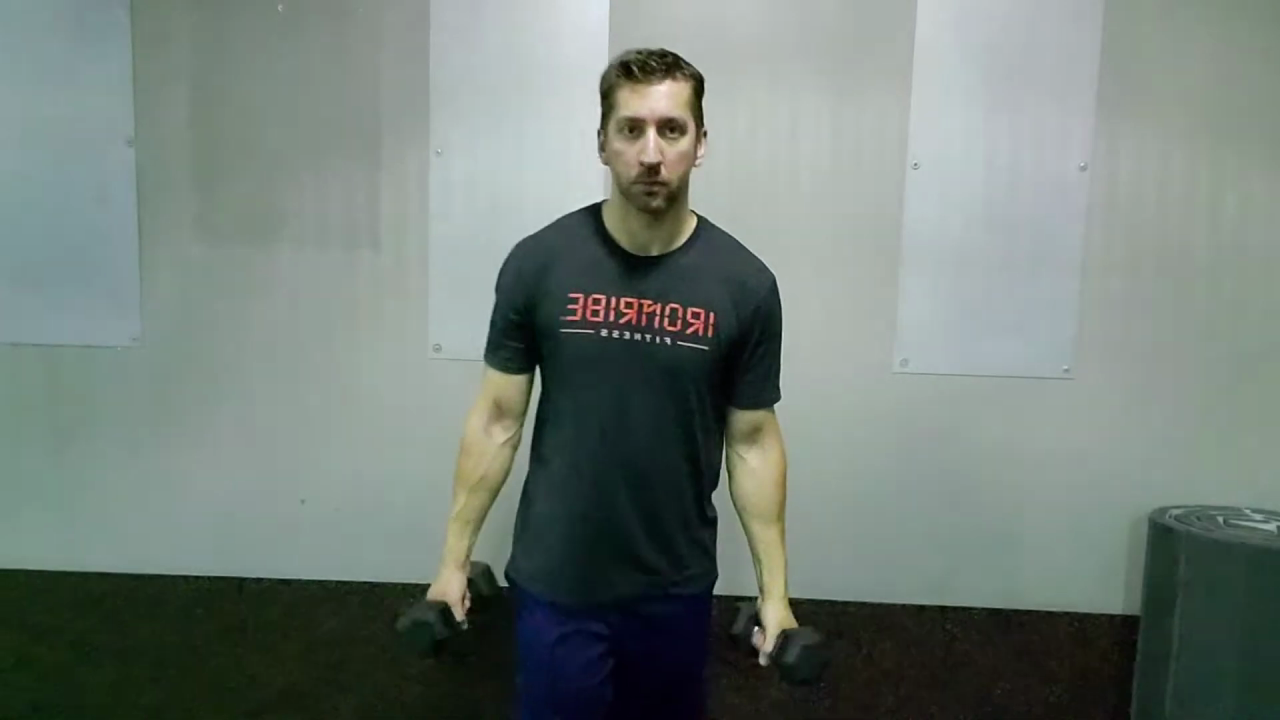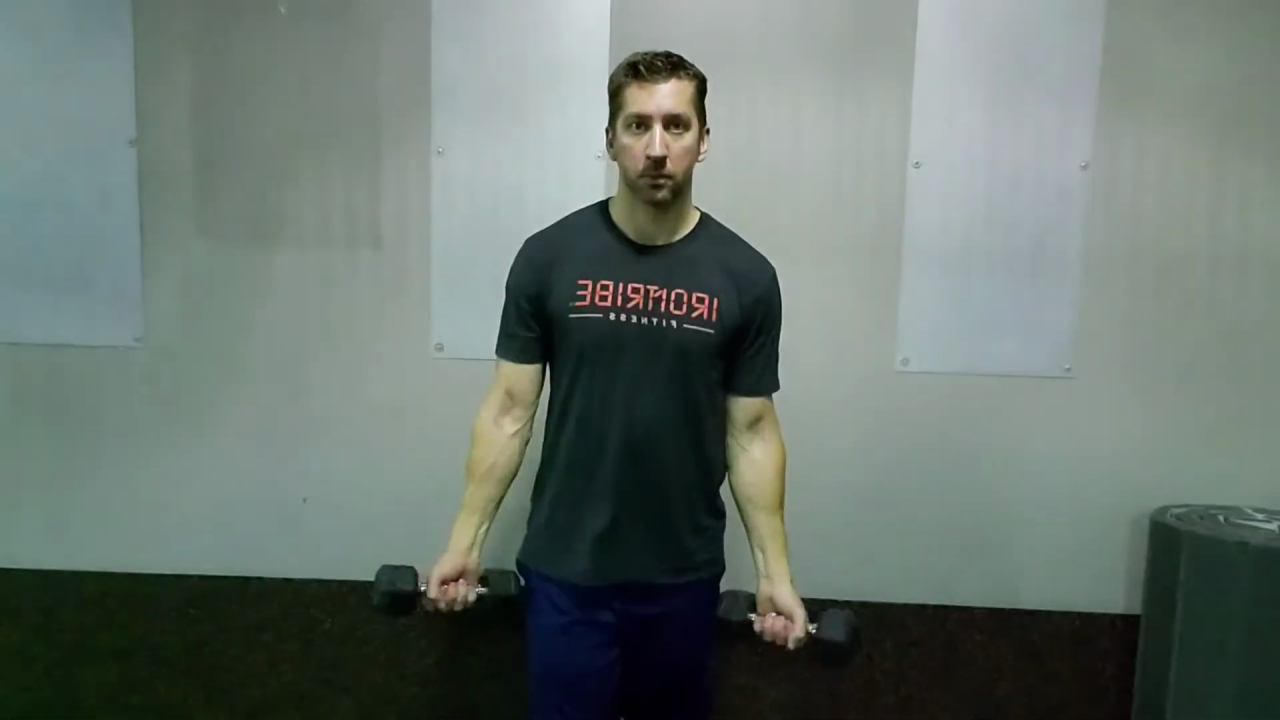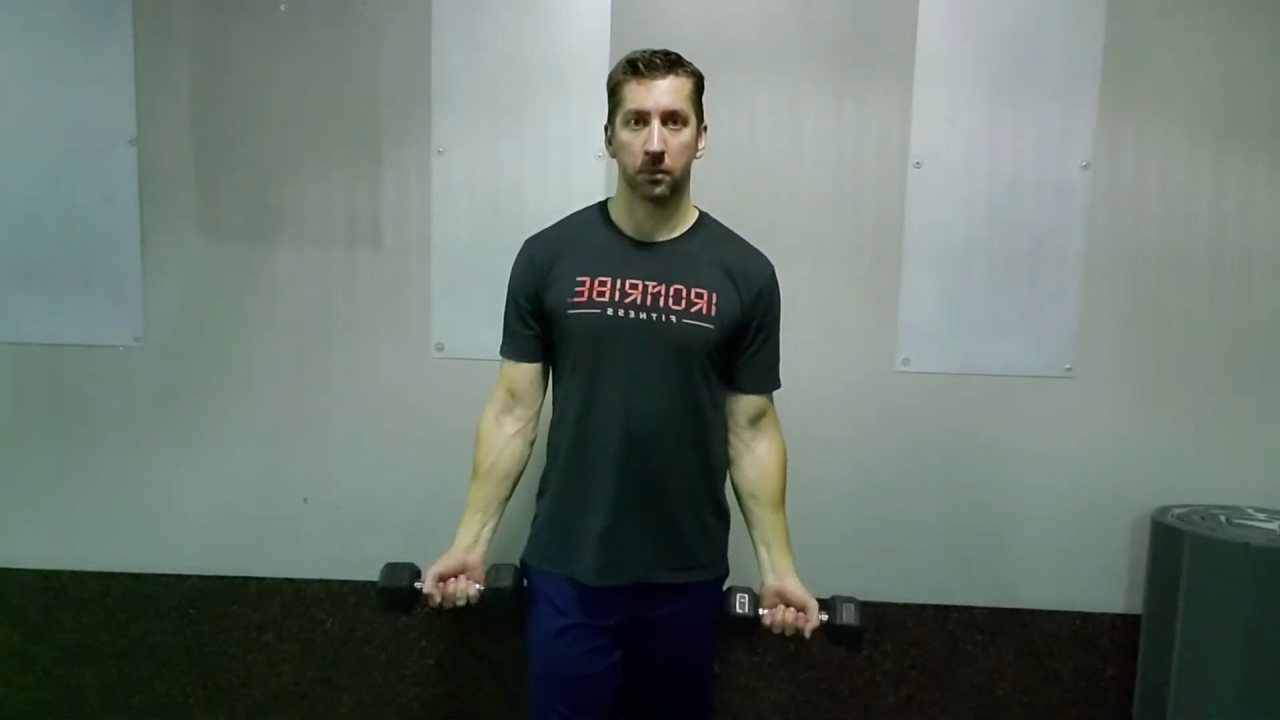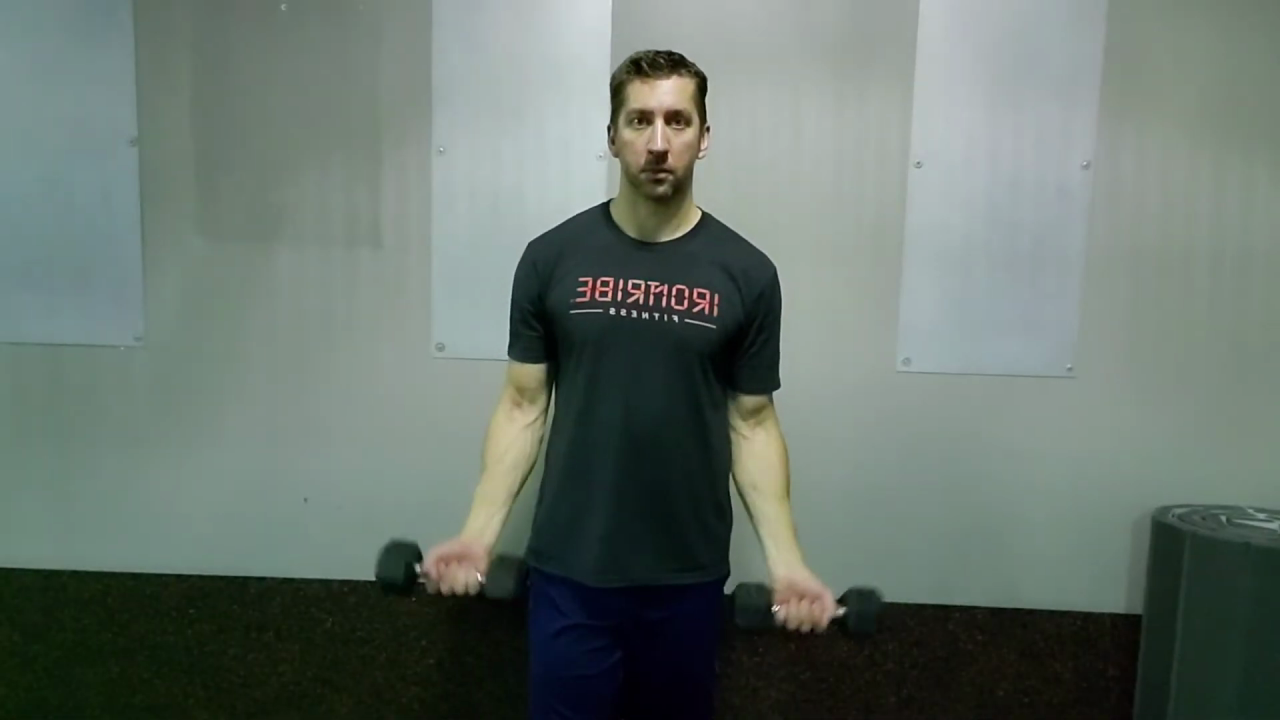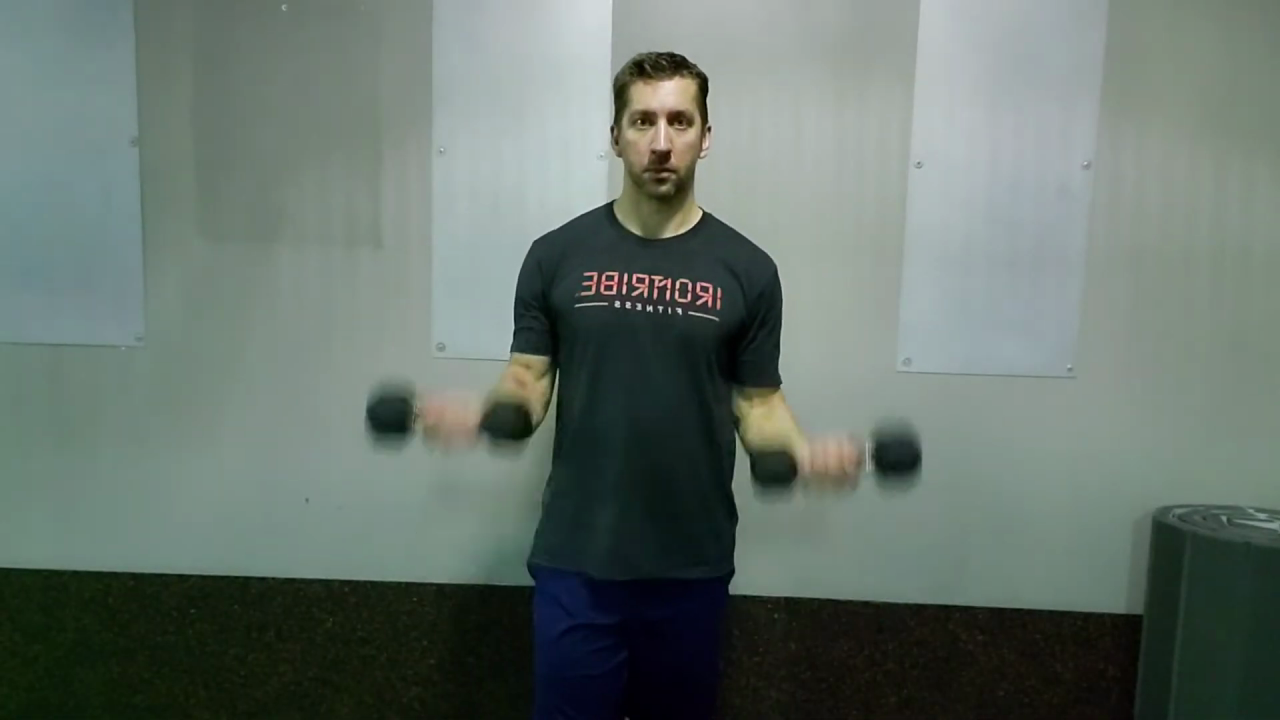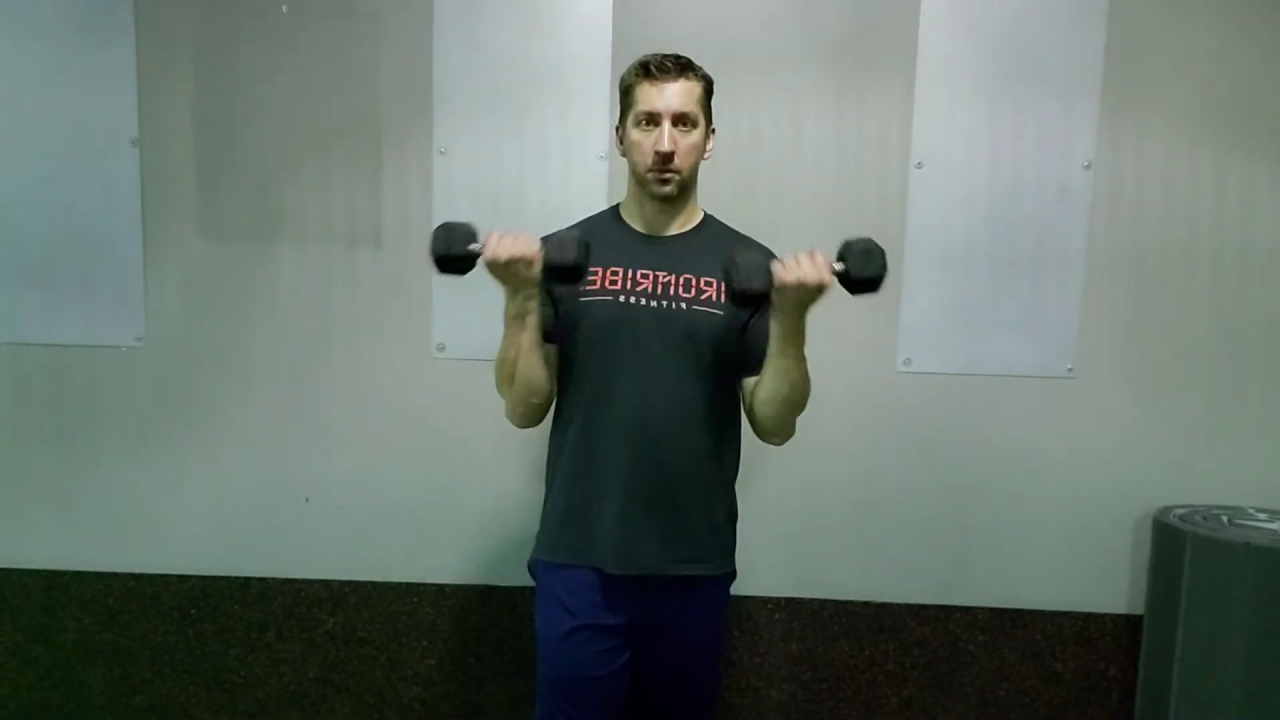
dt=0.3s
person 1, frame 1
left shoulder: (744, 284)
right shoulder: (537, 264)
left elbow: (752, 440)
right elbow: (498, 419)
left wrist: (774, 588)
right wrist: (455, 555)
left hip: (675, 587)
right hip: (557, 581)
person 1, frame 2
left shoulder: (745, 275)
right shoulder: (549, 257)
left elbow: (752, 430)
right elbow: (509, 410)
left wrist: (775, 571)
right wrist: (465, 541)
left hip: (684, 572)
right hip: (568, 568)
person 1, frame 3
left shoulder: (744, 273)
right shoulder: (548, 256)
left elbow: (752, 426)
right elbow: (513, 410)
left wrist: (777, 563)
right wrist: (471, 540)
left hip: (687, 571)
right hip: (568, 566)
person 1, frame 4
left shoulder: (745, 272)
right shoulder: (551, 258)
left elbow: (752, 421)
right elbow: (522, 405)
left wrist: (783, 557)
right wrist: (479, 530)
left hip: (687, 571)
right hip: (569, 566)
person 1, frame 5
left shoulder: (746, 269)
right shoulder: (557, 255)
left elbow: (758, 408)
right elbow: (528, 397)
left wrist: (802, 452)
right wrist: (482, 413)
left hip: (692, 562)
right hip: (577, 558)
person 1, frame 6
left shoulder: (747, 263)
left elbow: (773, 424)
right elbow: (524, 408)
left wrist: (787, 318)
right wrist: (522, 297)
left hip: (694, 559)
right hip: (578, 555)
